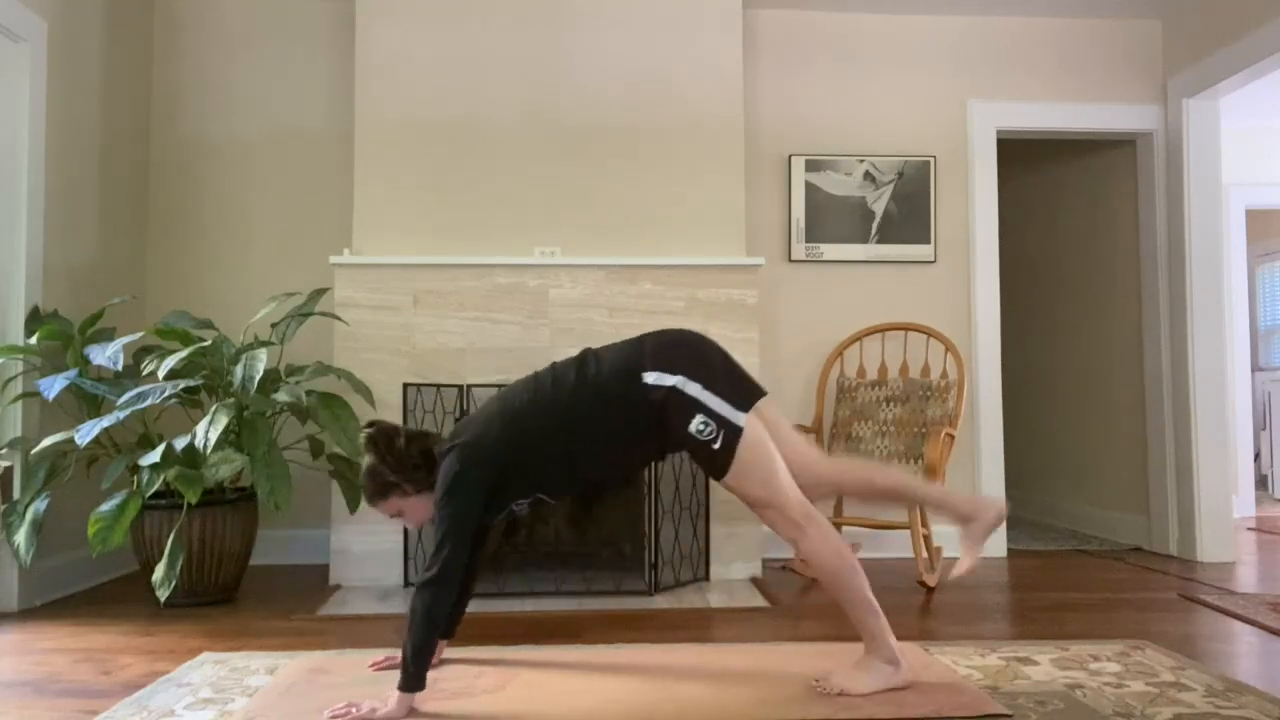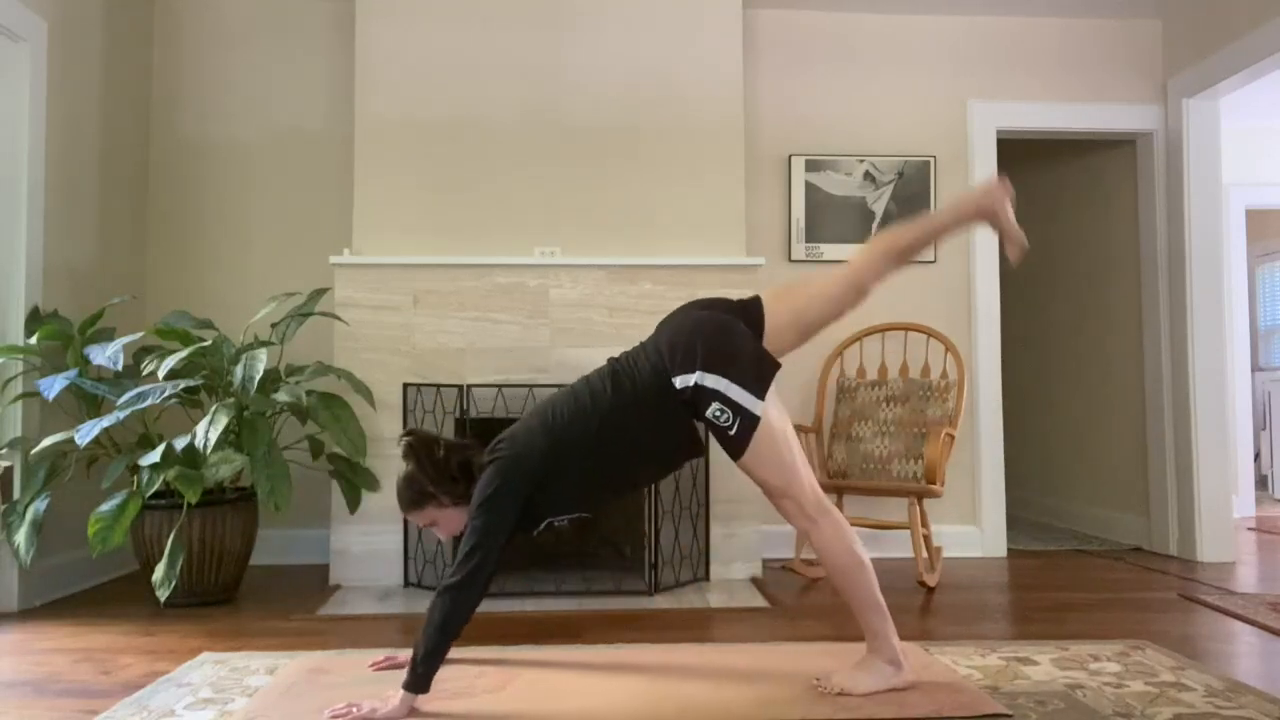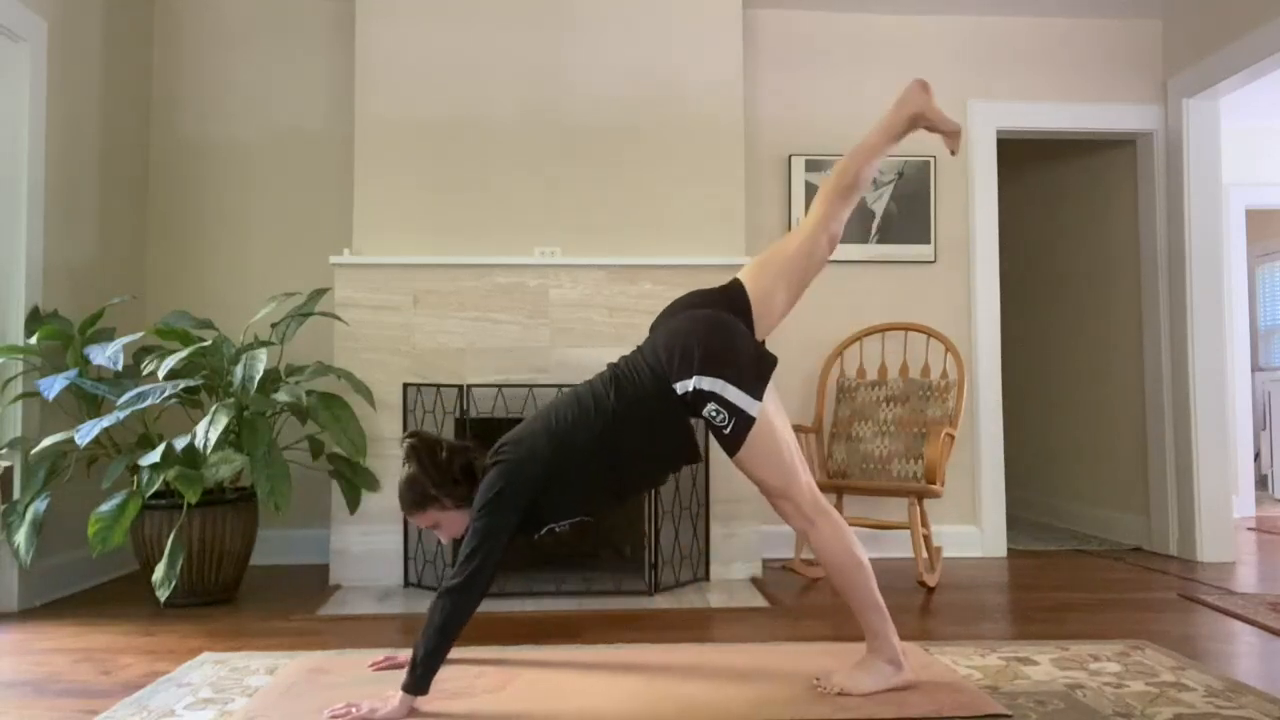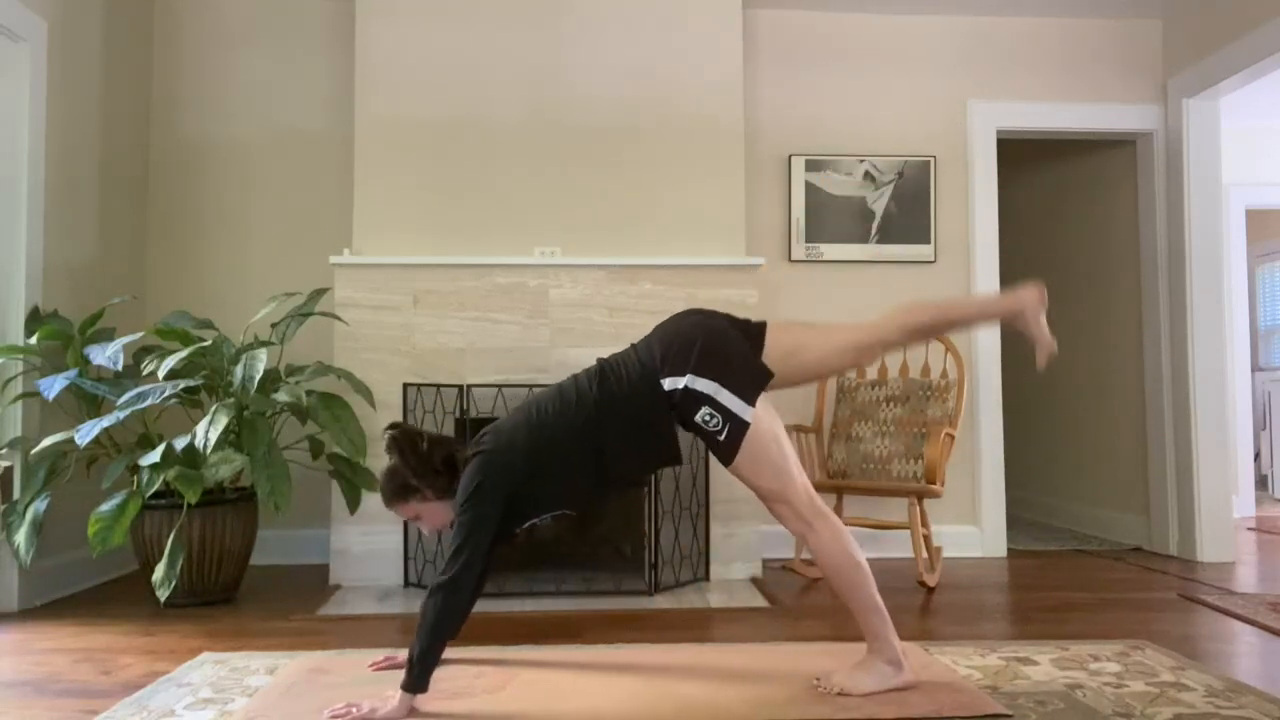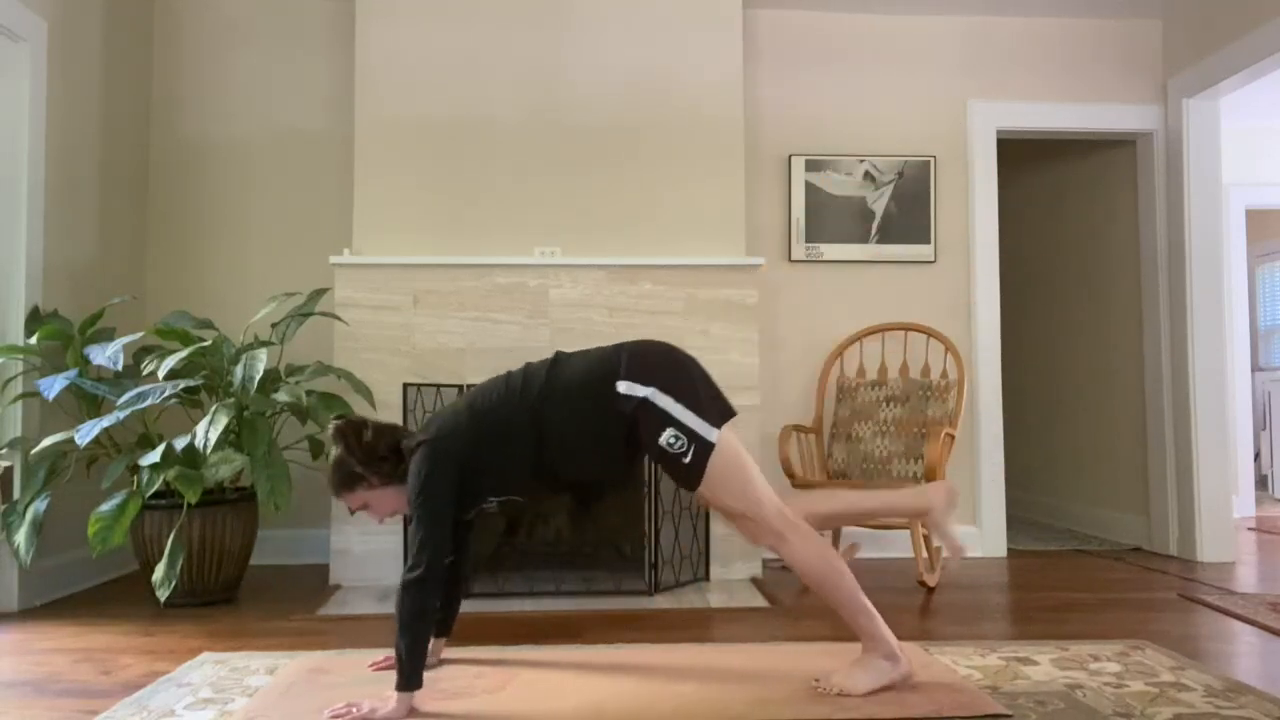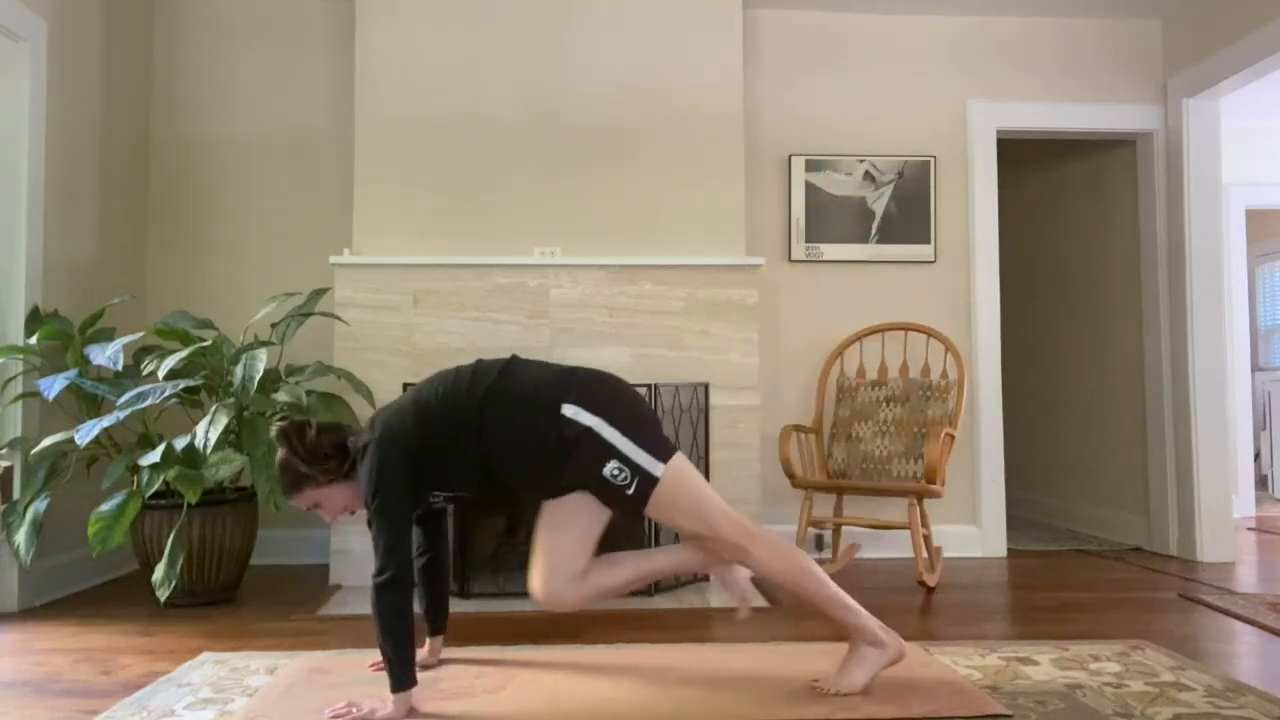
dt=0.3s
person 1, frame 1
left shoulder: (463, 468)
right shoulder: (468, 461)
left elbow: (439, 576)
right elbow: (465, 560)
right wrist: (429, 643)
left hip: (668, 378)
right hip: (667, 382)
left knee: (793, 515)
right knee: (816, 469)
left ankle: (884, 656)
right ankle: (967, 506)
person 1, frame 2
left shoulder: (504, 481)
right shoulder: (499, 474)
left elbow: (464, 583)
right elbow: (471, 574)
right wrist: (427, 644)
left hip: (702, 371)
right hip: (698, 341)
left knee: (809, 513)
right knee: (860, 270)
left ankle: (888, 659)
right ankle: (981, 202)
person 1, frame 3
left shoulder: (505, 480)
right shoulder: (501, 474)
left elbow: (465, 585)
right elbow: (465, 577)
right wrist: (423, 643)
left hip: (699, 366)
right hip: (692, 340)
left knee: (803, 508)
right knee: (819, 228)
left ankle: (886, 659)
right ankle: (911, 112)
person 1, frame 4
left shoulder: (483, 475)
right shoulder: (481, 461)
left elbow: (454, 581)
right elbow: (465, 576)
right wrist: (425, 649)
left hip: (688, 368)
right hip: (690, 356)
left knee: (803, 510)
right knee: (869, 339)
left ankle: (888, 657)
right ankle: (1012, 305)
person 1, frame 5
left shoulder: (431, 457)
right shoulder: (450, 455)
left elbow: (424, 573)
right elbow: (454, 548)
right wrist: (435, 640)
left hip: (642, 390)
right hip: (639, 397)
left knee: (770, 522)
right knee: (776, 515)
left ankle: (883, 652)
right ankle: (921, 501)
person 1, frame 6
left shoulder: (380, 453)
right shoulder: (403, 452)
left elbow: (392, 572)
right elbow: (430, 538)
right wrist: (435, 638)
left hip: (582, 417)
right hip: (573, 430)
left knee: (726, 532)
right knee: (554, 591)
left ankle: (873, 638)
right ankle: (707, 557)
